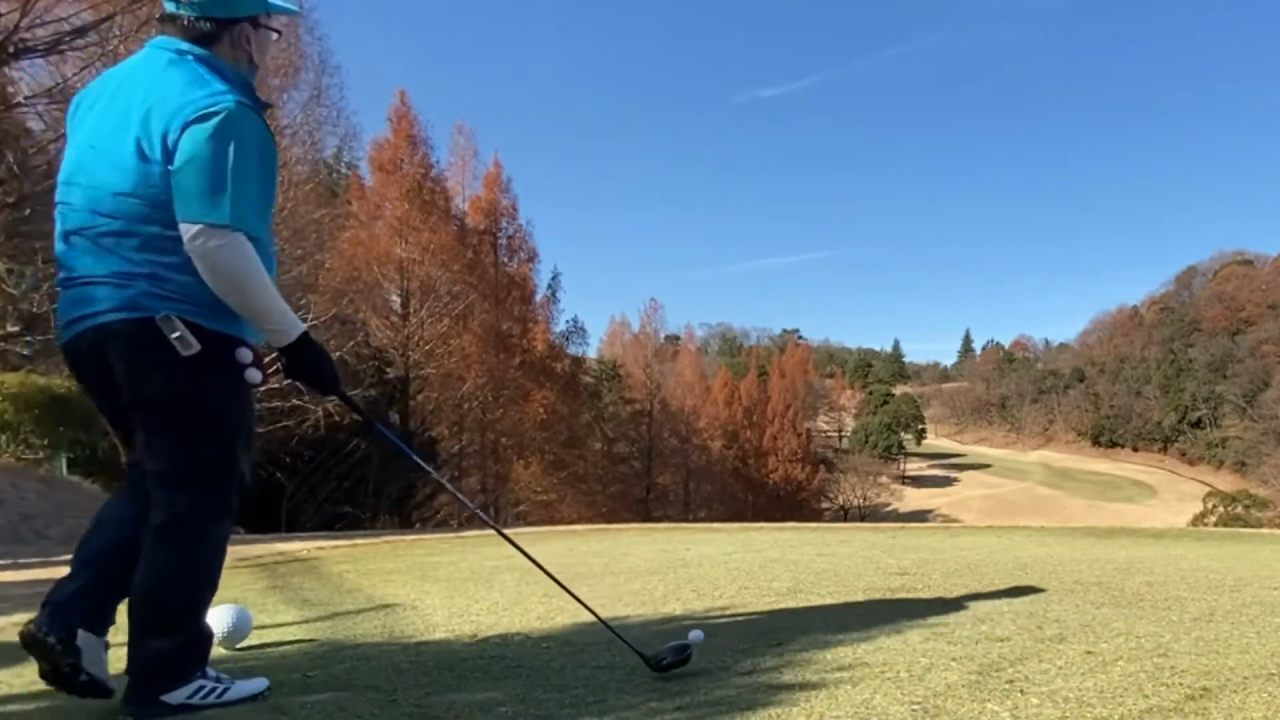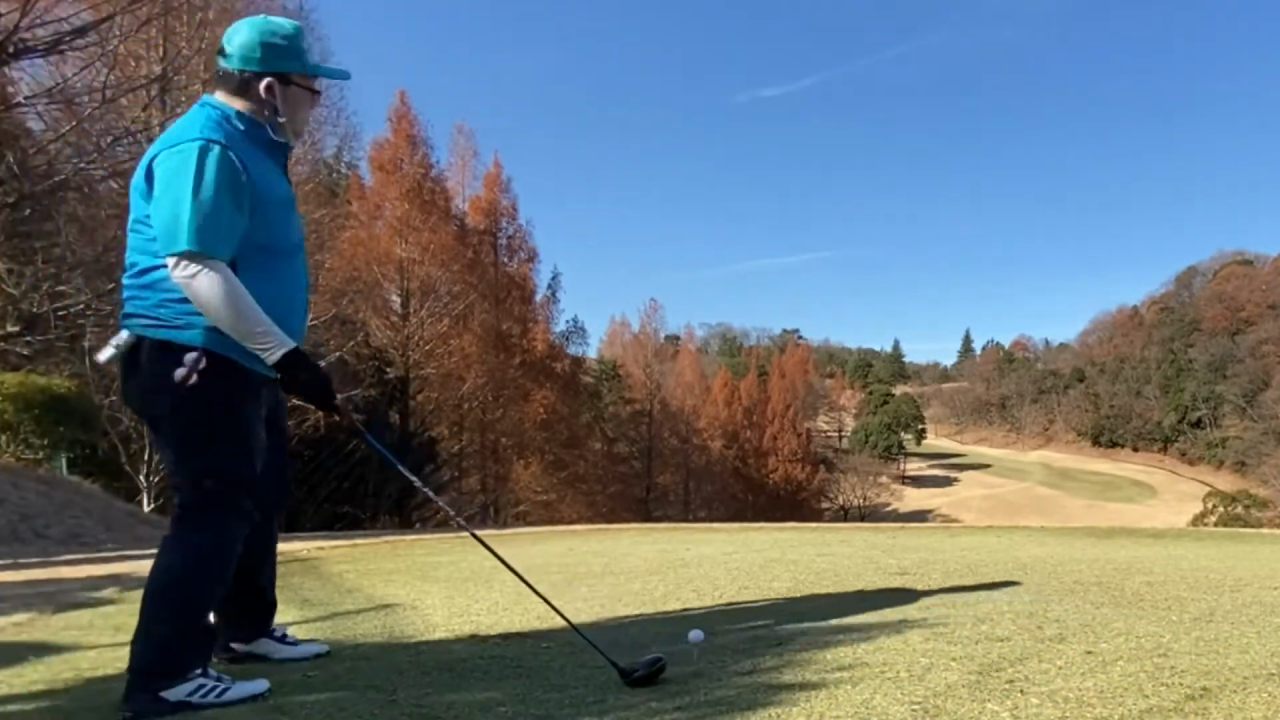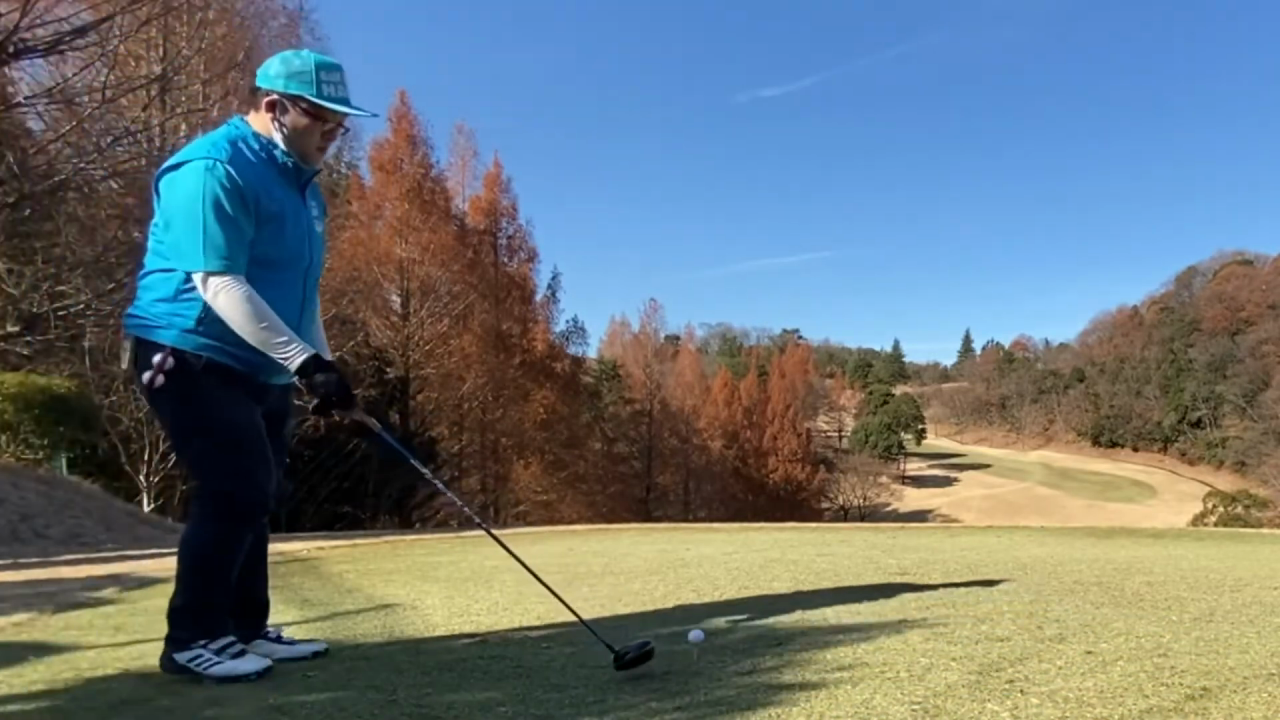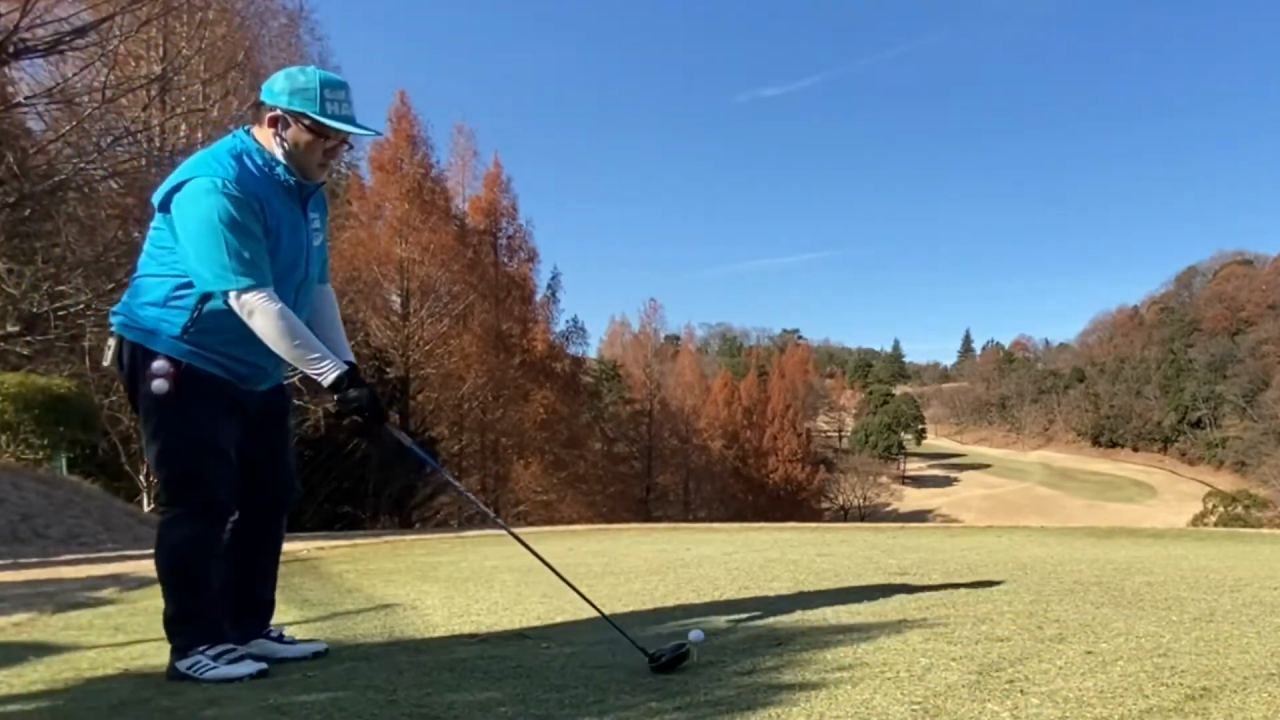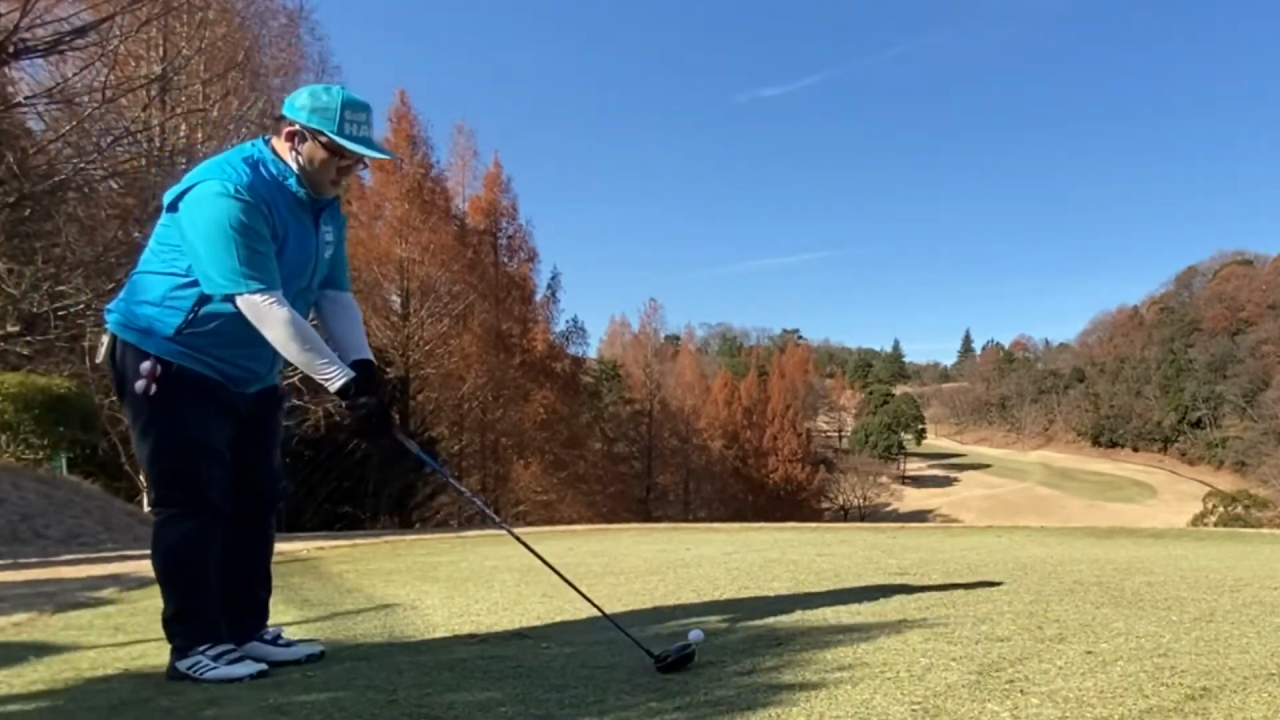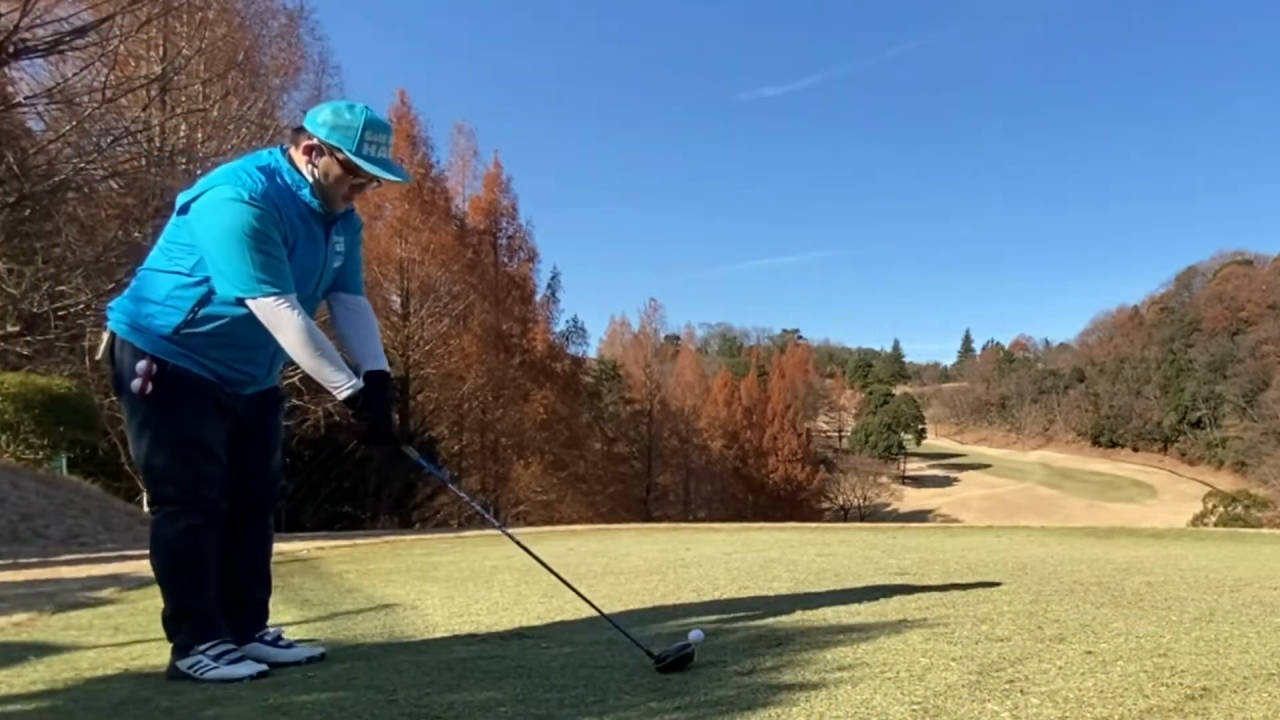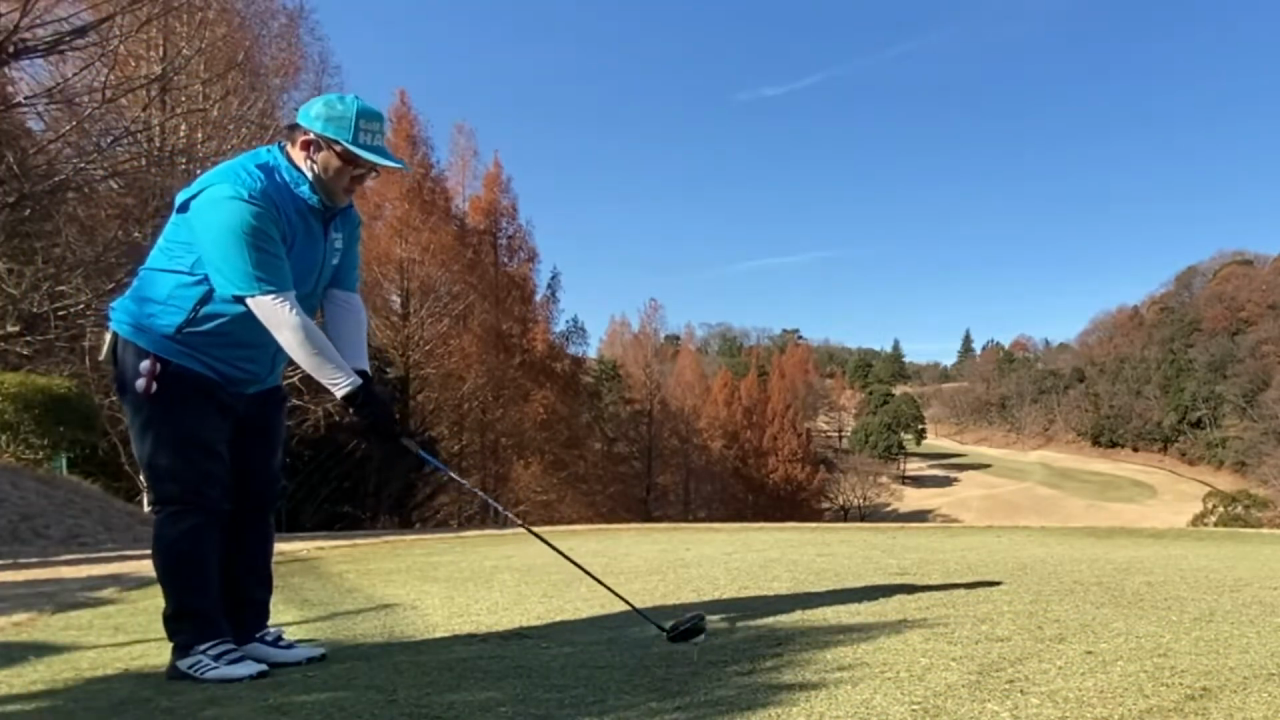
dt=0.3s
person 1, frame 1
left shoulder: (103, 90)
right shoulder: (216, 107)
right elbow: (213, 240)
right wrist: (292, 337)
left hip: (95, 326)
right hip: (181, 334)
left knee: (154, 485)
right knee: (190, 501)
left ankle: (69, 619)
person 1, frame 2
left shoulder: (244, 148)
right shoulder: (208, 148)
right elbow: (196, 268)
left wrist: (278, 358)
right wrist: (287, 353)
left hip: (234, 362)
right hip: (191, 357)
left knee: (258, 496)
right knee: (215, 506)
left ankle: (247, 627)
person 1, frame 3
left shoulder: (300, 180)
right shoulder: (213, 169)
left elbow: (300, 281)
right elbow: (221, 285)
left wrist: (317, 360)
right wrist: (305, 360)
left hip: (259, 370)
right hip: (191, 360)
left knee: (252, 501)
right knee: (230, 497)
left ankle: (243, 629)
right ankle: (193, 638)
person 1, frame 4
left shoulder: (307, 192)
right shoulder: (217, 185)
left elbow: (314, 288)
right elbow: (255, 302)
left wrist: (346, 366)
right wrist: (333, 376)
left hip: (254, 374)
right hip: (180, 364)
left knee: (268, 498)
right knee: (200, 504)
left ankle: (245, 628)
right ankle: (194, 643)
person 1, frame 5
left shoulder: (325, 207)
right shoulder: (228, 192)
left elbow: (334, 294)
right elbow: (265, 306)
left wrist: (363, 366)
right wrist: (343, 383)
left hip: (248, 375)
right hip: (170, 363)
left knee: (255, 500)
right knee: (193, 503)
left ankle: (244, 630)
right ankle: (195, 644)
person 1, frame 6
left shoulder: (340, 217)
right shoulder: (240, 198)
left elbow: (349, 301)
right elbow: (280, 312)
left wrist: (376, 375)
right wrist: (350, 391)
left hip: (247, 376)
right hip: (168, 363)
left knee: (252, 501)
right knee: (191, 503)
left ankle: (244, 631)
right ankle: (196, 642)
person 1, frame 7
left shoulder: (340, 214)
right shoulder: (239, 197)
left elbow: (343, 300)
right elbow: (278, 310)
left wrist: (361, 378)
right wrist: (350, 391)
left hip: (250, 377)
right hip: (171, 362)
left knee: (253, 502)
right knee: (193, 503)
left ankle: (245, 631)
right ankle: (196, 643)
